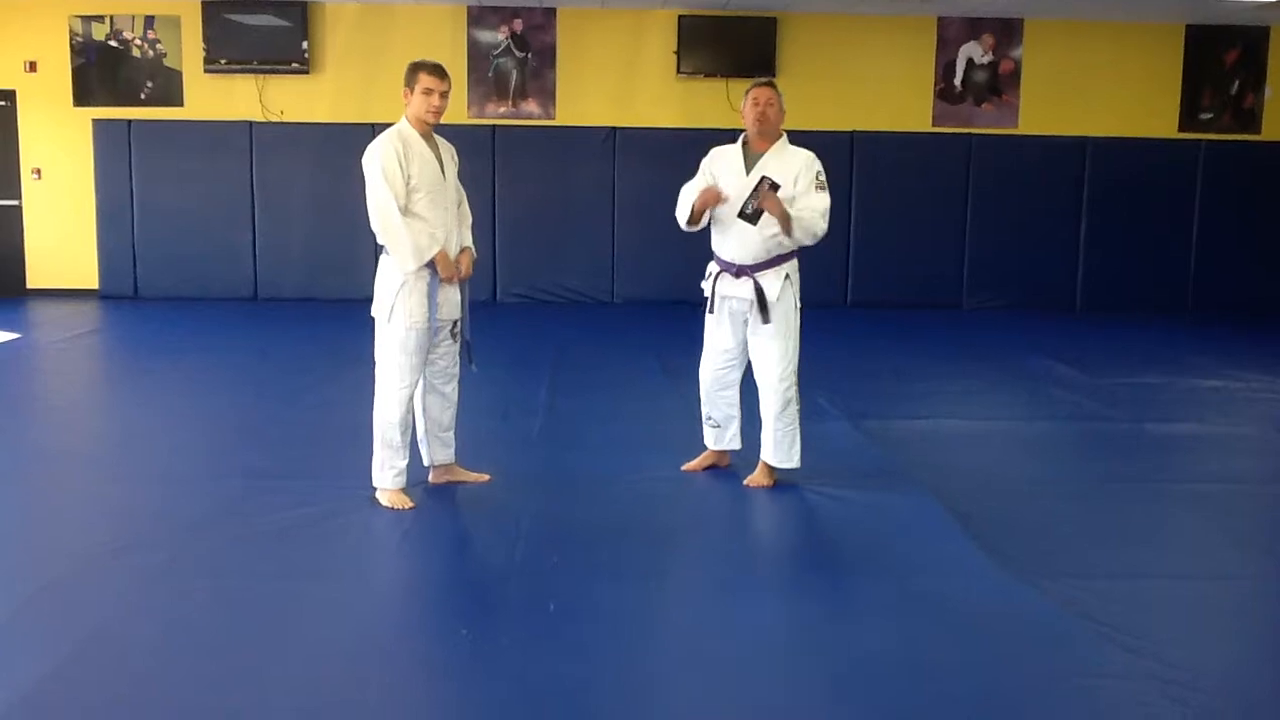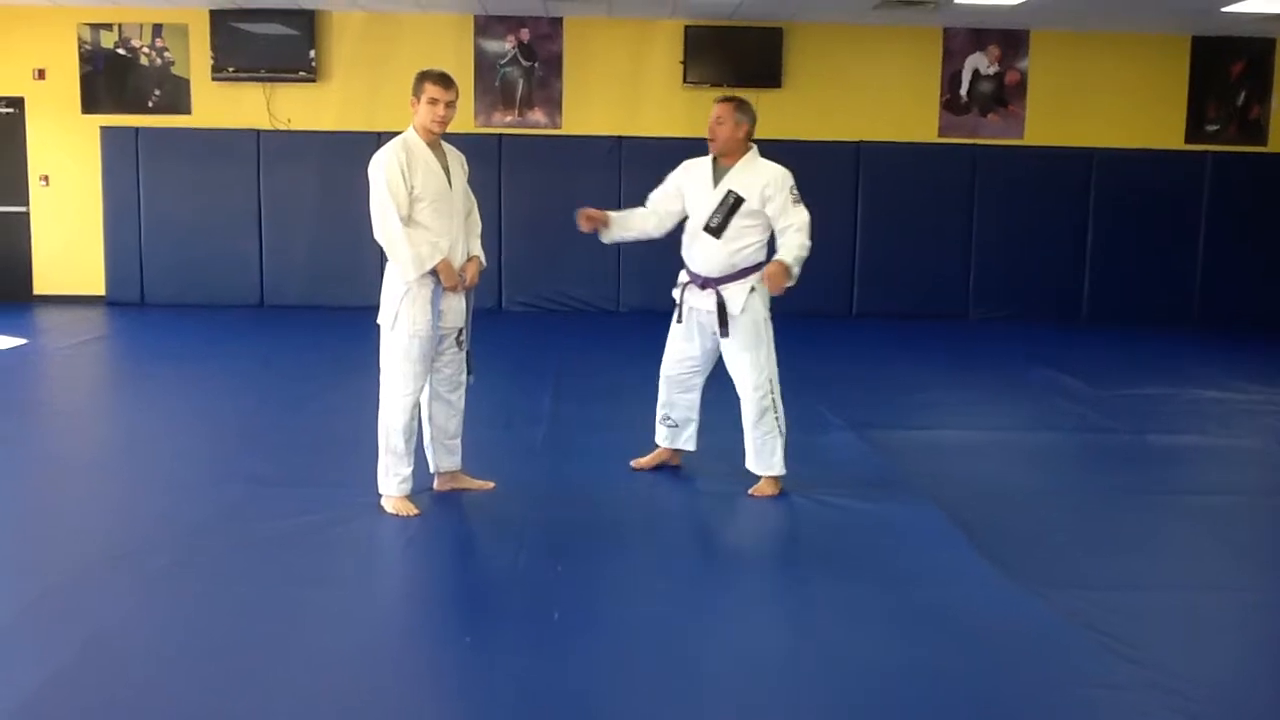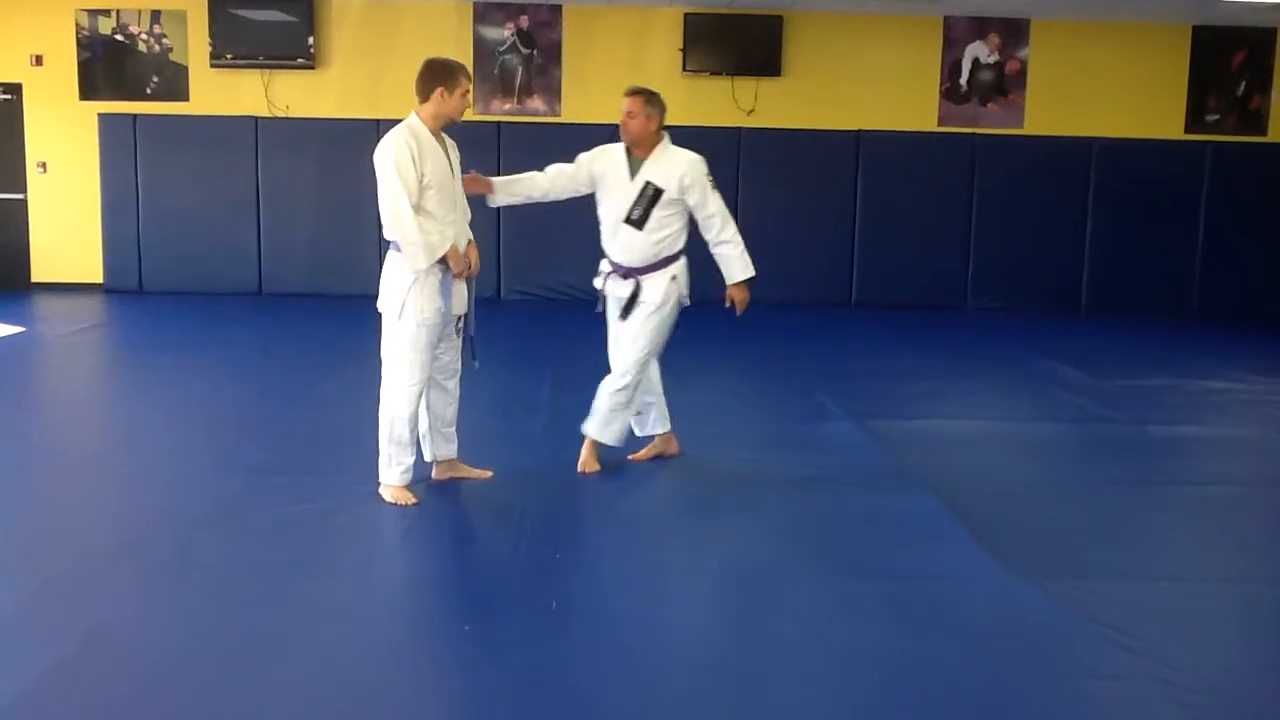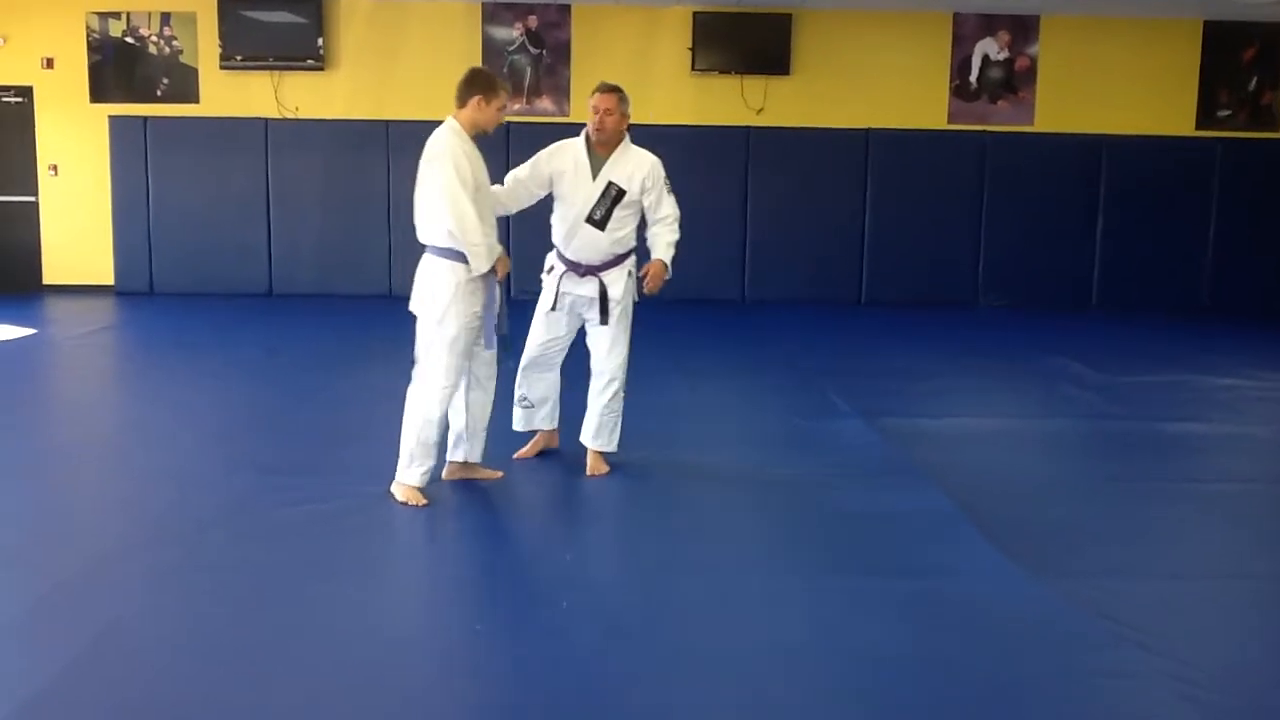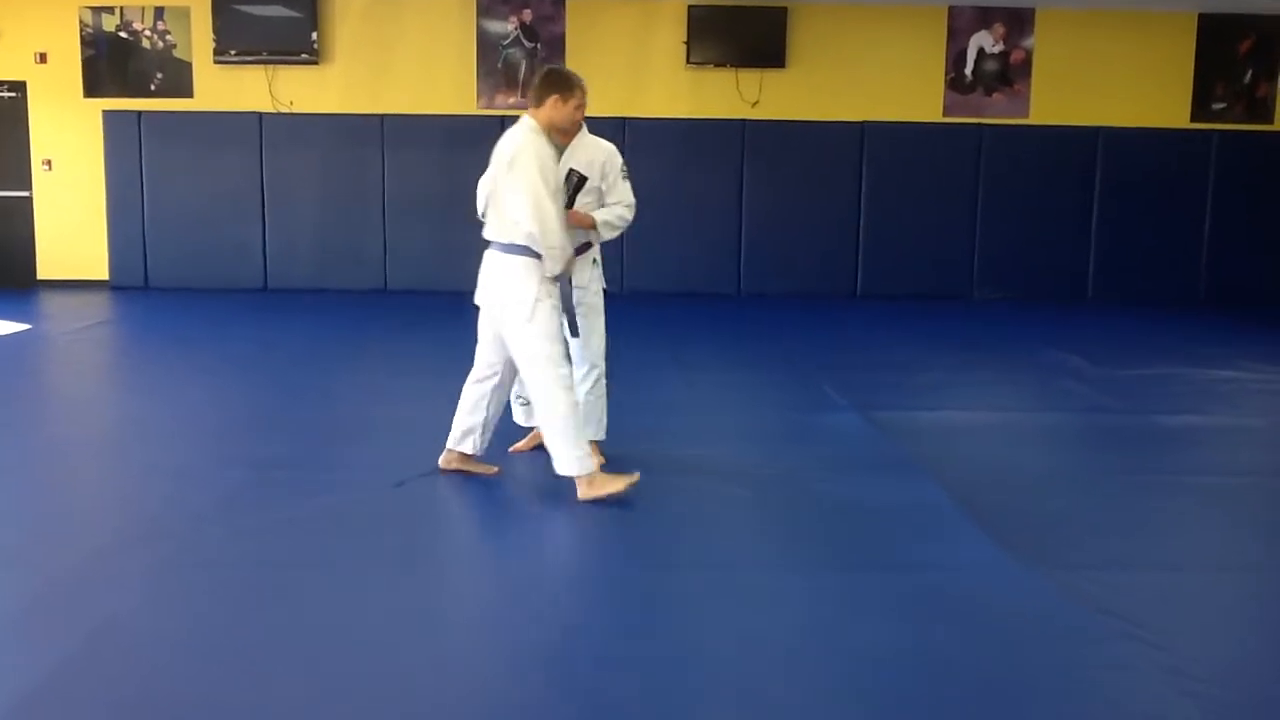
dt=0.5s
person 1, frame 1
left shoulder: (445, 149)
right shoulder: (387, 148)
right elbow: (388, 219)
left wrist: (465, 250)
right wrist: (435, 256)
left hip: (445, 281)
right hip: (407, 280)
left knee: (443, 377)
right knee: (398, 384)
left ankle: (442, 462)
right ankle: (388, 481)
person 1, frame 2
left shoulder: (455, 158)
right shoulder: (393, 157)
left elbow: (469, 215)
right elbow: (389, 227)
left wrist: (474, 258)
right wrist: (437, 265)
left hip: (453, 290)
right hip: (413, 288)
left knee: (450, 385)
right knee: (403, 391)
left ankle: (448, 469)
right ankle: (394, 487)
person 1, frame 3
left shoulder: (446, 144)
right shoulder: (399, 144)
right elbow: (399, 217)
left wrist: (468, 245)
right wrist: (445, 252)
left hip: (448, 276)
right hip: (414, 275)
left knee: (445, 374)
right knee: (406, 380)
left ankle: (444, 459)
right ankle: (393, 477)
person 1, frame 4
left shoulder: (461, 144)
right shoulder: (449, 146)
right elbow: (457, 219)
left wrist: (492, 256)
right wrist: (492, 258)
left hip: (468, 274)
right hip: (451, 277)
left knee: (481, 373)
right knee: (436, 380)
left ankle: (463, 459)
right ankle: (408, 476)
person 1, frame 5
left shoulder: (520, 139)
right shoulder: (530, 146)
right elbow: (536, 219)
left wrist: (555, 257)
right wrist: (559, 261)
left hip: (506, 267)
right hip: (522, 272)
left knee: (492, 366)
right knee: (550, 375)
left ankle: (459, 450)
right ankle: (584, 476)
person 2, frame 1
left shoulder: (802, 162)
right shoulder: (719, 158)
left elbow: (815, 225)
right elbow: (686, 214)
left wrist: (786, 217)
right wrist: (700, 203)
left hip: (774, 284)
right hip: (724, 282)
left knee: (776, 377)
right knee: (716, 371)
left ankle: (770, 461)
right ankle: (719, 447)
person 2, frame 2
left shoulder: (771, 176)
right shoulder: (691, 171)
left elbow: (795, 231)
right elbow: (655, 217)
left wrist: (783, 265)
right wrist: (607, 220)
left hip: (742, 296)
right hip: (694, 293)
left knee: (755, 384)
right knee: (677, 372)
left ankle: (770, 471)
right ankle: (670, 448)
person 2, frame 3
left shoulder: (686, 166)
right shoulder: (603, 159)
left elbow: (717, 223)
right elbow: (553, 182)
left wrist: (737, 277)
right wrist: (492, 186)
left hip: (659, 282)
right hip: (617, 279)
left knee: (630, 364)
right knee: (627, 362)
left ankle: (594, 440)
right ankle: (663, 437)
person 2, frame 4
left shoulder: (645, 165)
right shoulder: (558, 155)
left elbow: (663, 218)
right elbow: (512, 191)
left wrist: (660, 258)
left hip: (611, 280)
right hip: (562, 275)
left knee: (609, 367)
right knee: (538, 355)
left ankle: (596, 448)
right ankle: (546, 432)
person 2, frame 5
left shoulder: (603, 153)
left elbow: (623, 208)
right elbow: (487, 196)
left wrist: (590, 221)
left hip: (579, 270)
left knee: (587, 354)
left ankle: (588, 440)
right ankle: (540, 427)
